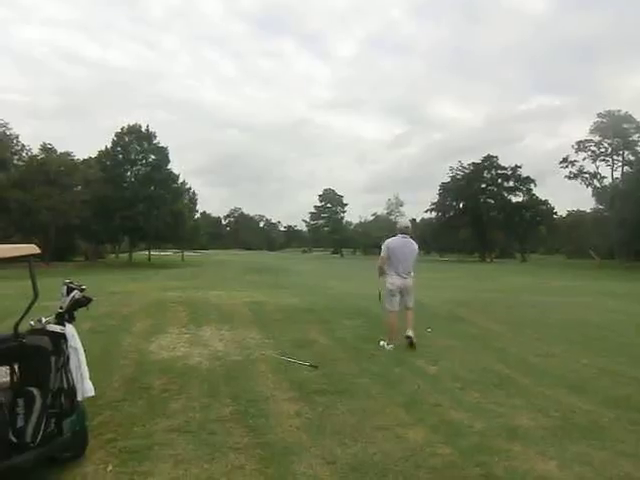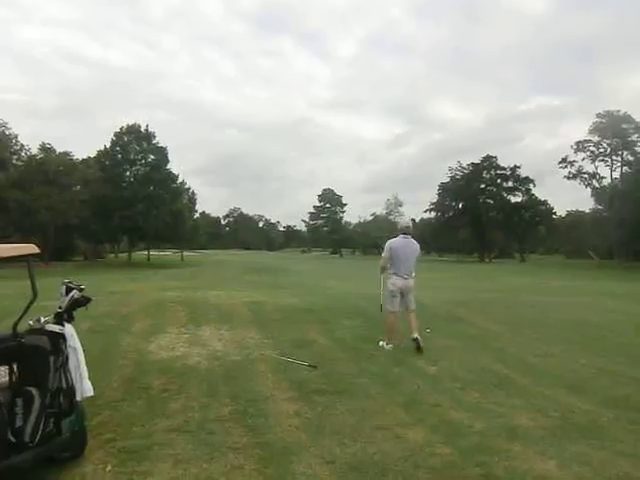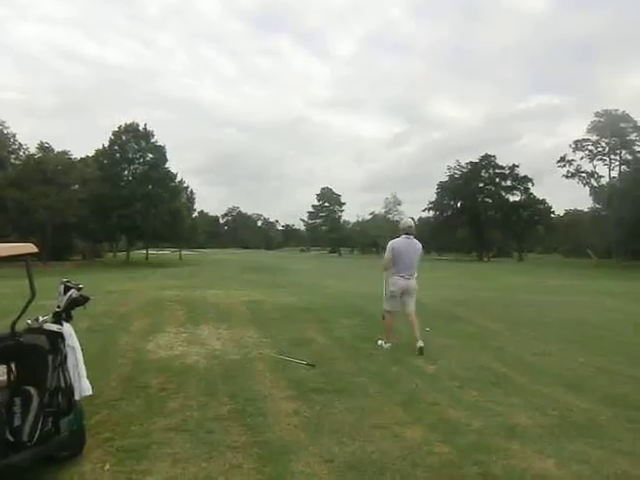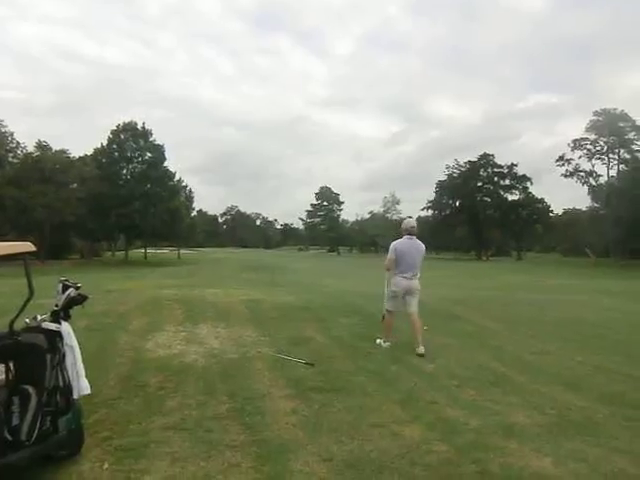
dt=0.1s
person 1, frame 1
left shoulder: (389, 242)
right shoulder: (414, 246)
left elbow: (381, 264)
left wrist: (380, 272)
left hip: (393, 280)
right hip: (408, 280)
left knee: (392, 312)
right knee: (409, 308)
left ankle: (390, 343)
right ankle: (409, 331)
person 1, frame 2
left shoulder: (391, 243)
right shoulder: (416, 245)
left elbow: (383, 264)
left wrist: (382, 270)
left hip: (394, 281)
right hip: (409, 281)
left knee: (392, 312)
right knee: (411, 310)
left ankle: (389, 342)
right ankle: (415, 335)
person 1, frame 3
left shoulder: (393, 244)
right shoulder: (418, 246)
left elbow: (386, 266)
left wrist: (387, 267)
left hip: (395, 281)
right hip: (411, 282)
left knee: (389, 312)
right knee: (412, 313)
left ankle: (387, 341)
right ankle: (419, 341)
person 1, frame 4
left shoulder: (396, 244)
right shoulder: (421, 246)
left elbow: (388, 266)
left wrist: (388, 265)
left hip: (398, 281)
right hip: (414, 282)
left knee: (390, 312)
right knee: (414, 313)
left ankle: (386, 340)
right ankle: (420, 346)
